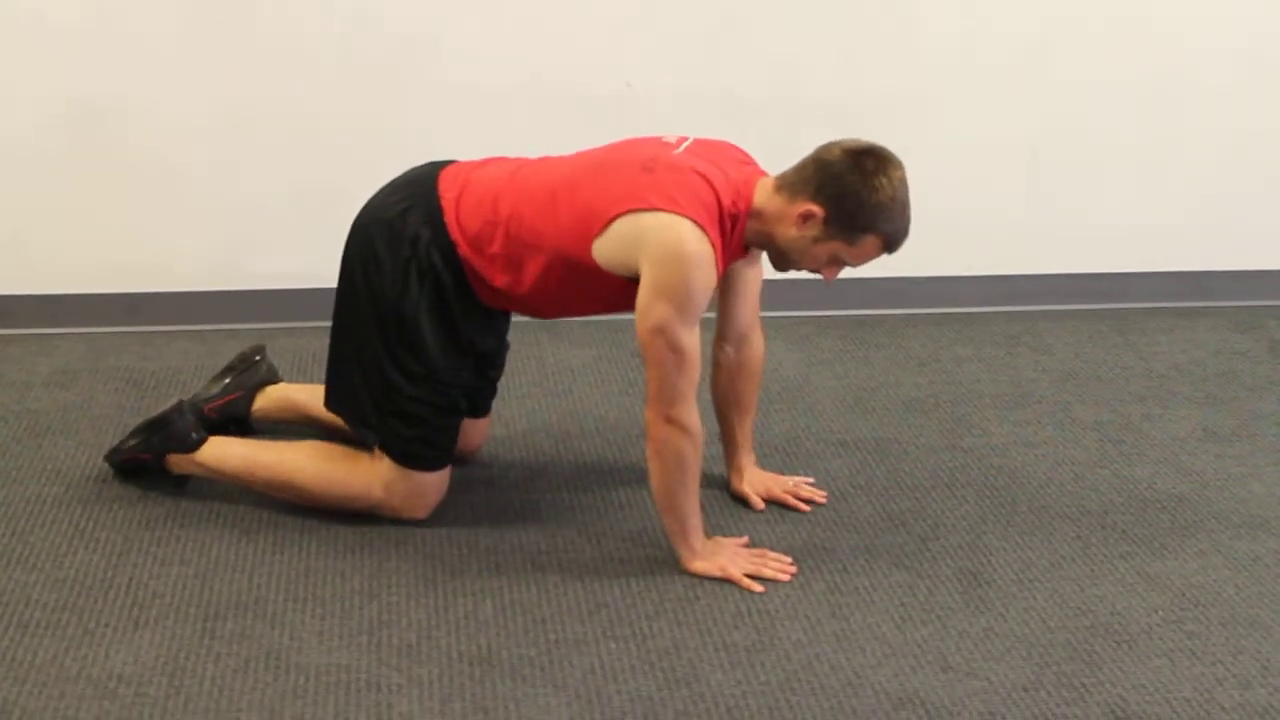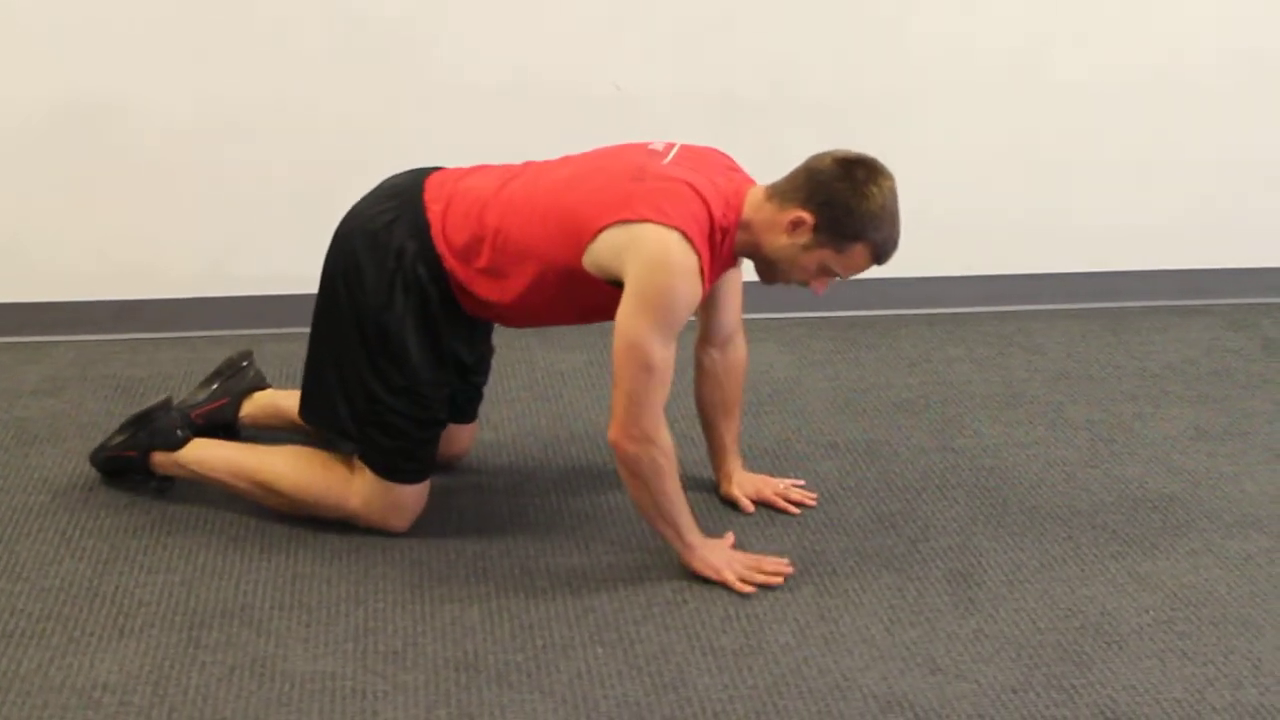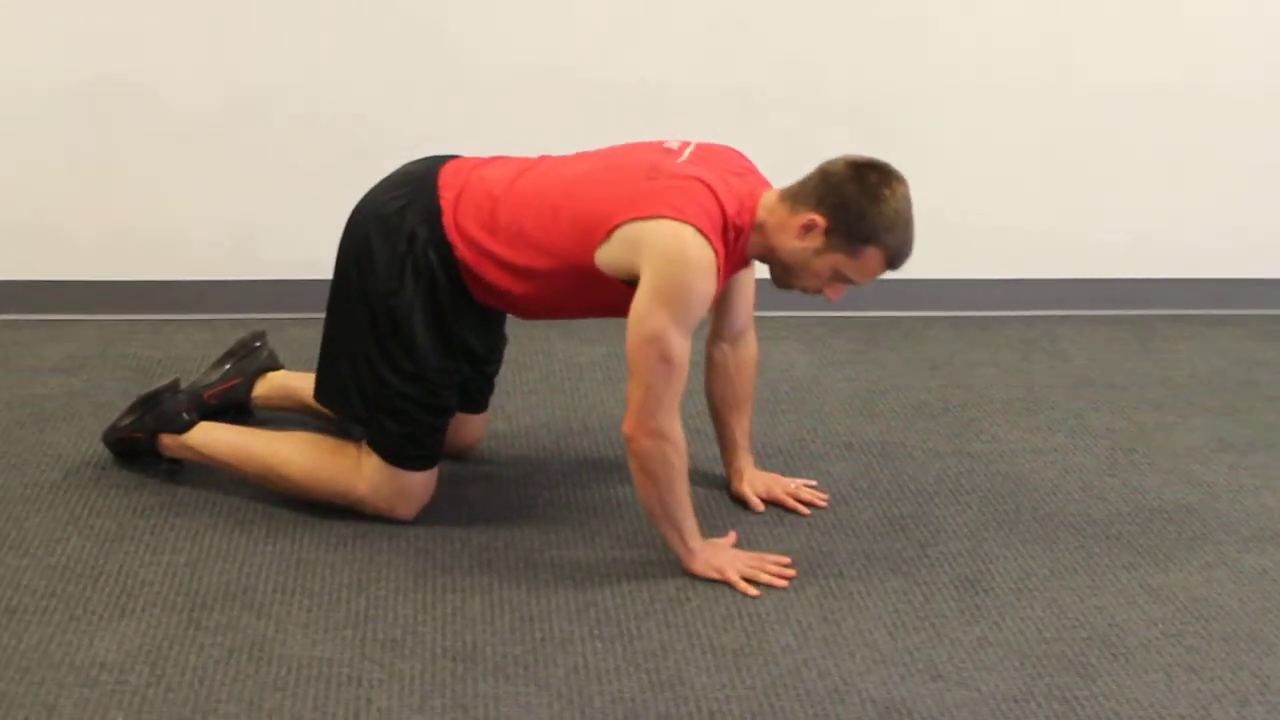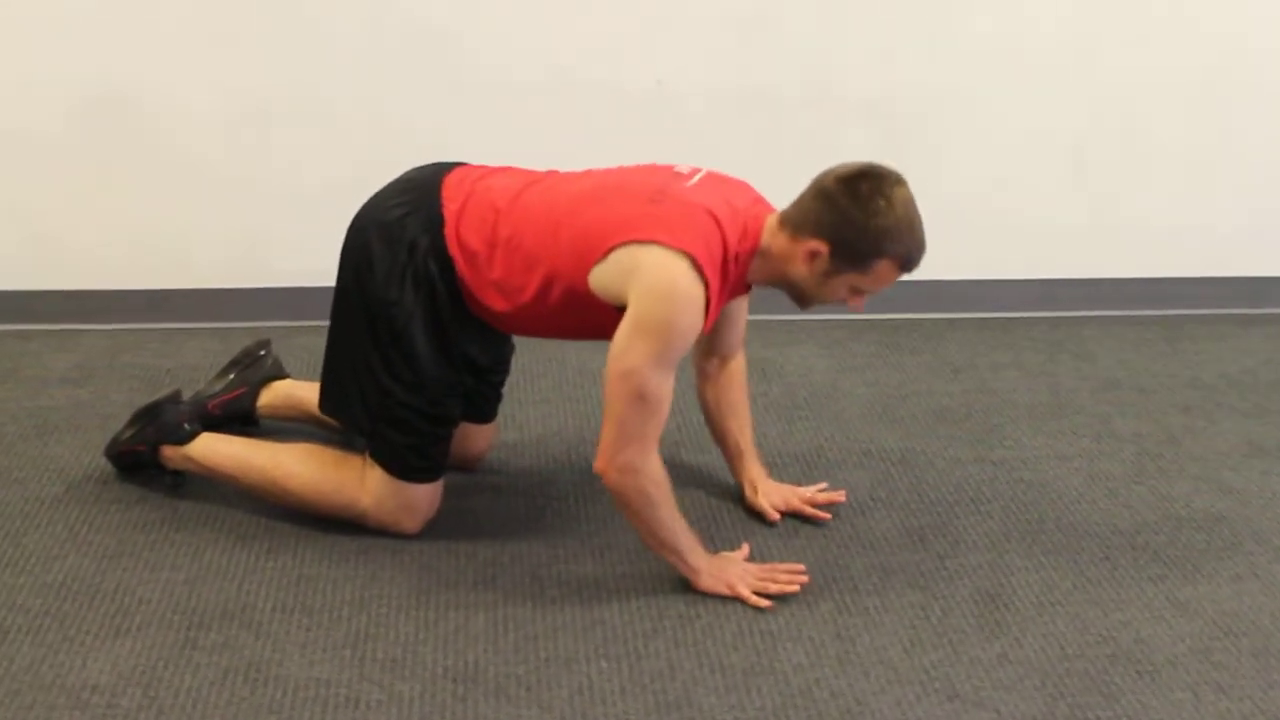
dt=0.5s
person 1, frame 1
left shoulder: (745, 188)
right shoulder: (685, 243)
left elbow: (740, 339)
right elbow: (670, 415)
left wrist: (744, 465)
right wrist: (693, 548)
left hip: (454, 225)
right hip: (411, 253)
left knee: (462, 436)
right knee: (411, 488)
left ankle: (259, 395)
right ankle: (189, 446)
person 1, frame 2
left shoulder: (734, 195)
right shoulder: (672, 252)
left elbow: (721, 343)
right elbow: (633, 434)
left wrist: (730, 468)
right wrist: (695, 550)
left hip: (437, 226)
right hip: (397, 261)
left knee: (447, 444)
right knee: (388, 503)
left ankle: (245, 399)
right ankle: (170, 445)
person 1, frame 3
left shoulder: (745, 194)
right shoulder: (687, 250)
left elbow: (732, 341)
right elbow: (648, 430)
left wrist: (741, 465)
right wrist: (693, 550)
left hip: (450, 209)
right hip: (409, 247)
left knee: (458, 432)
right knee: (396, 488)
left ankle: (259, 379)
right ankle: (179, 427)
person 1, frame 4
left shoulder: (751, 220)
right shoulder: (679, 281)
left elbow: (719, 358)
right elbow: (621, 461)
left wrist: (754, 477)
right wrist: (702, 567)
left hip: (454, 213)
right hip: (409, 255)
left knee: (466, 444)
right knee: (402, 502)
left ankle: (263, 389)
right ankle: (182, 440)
